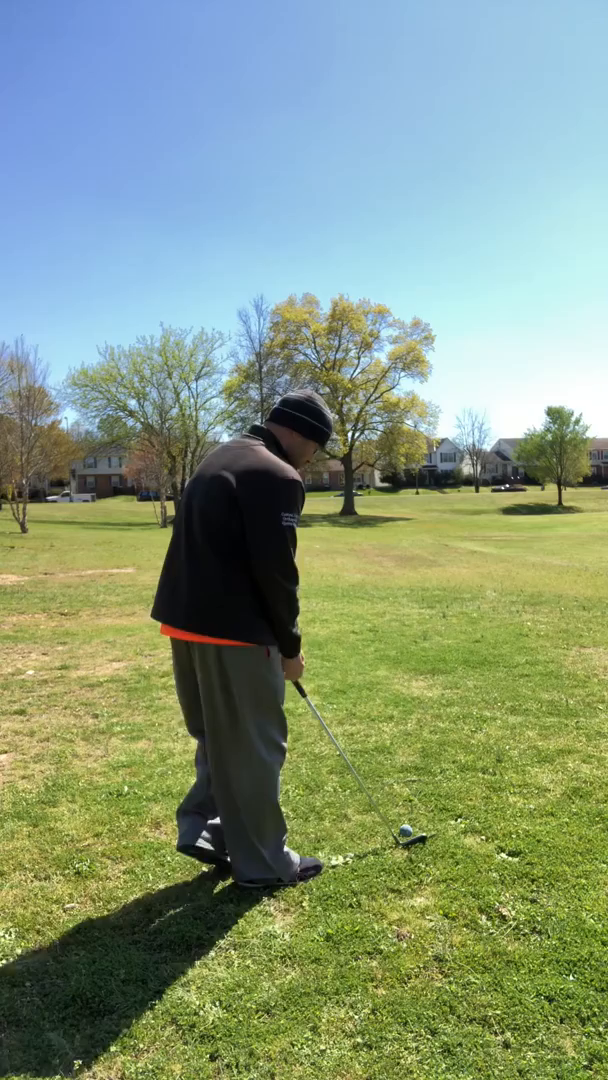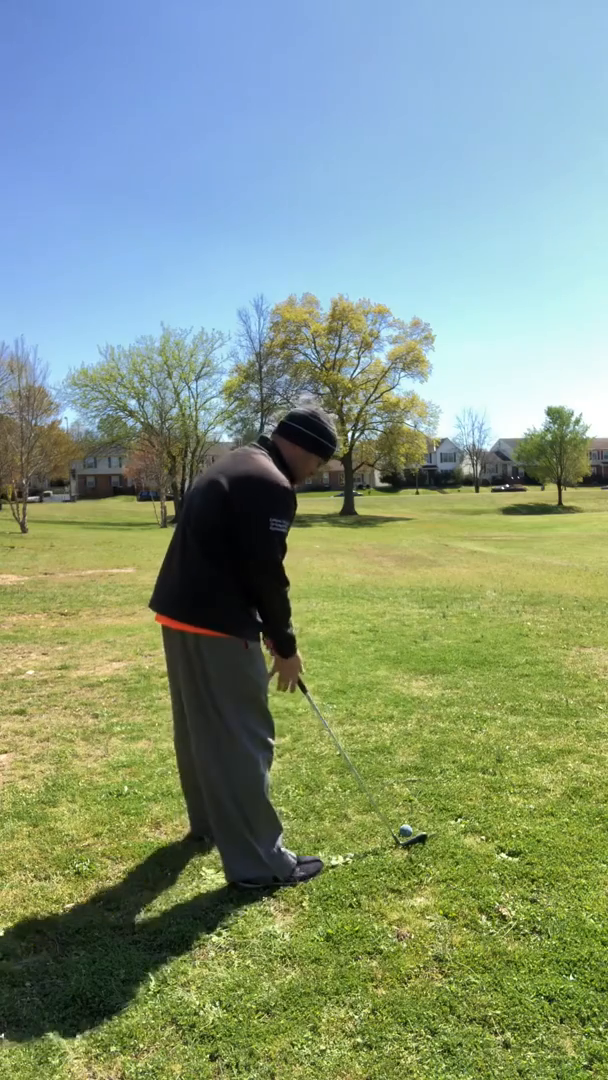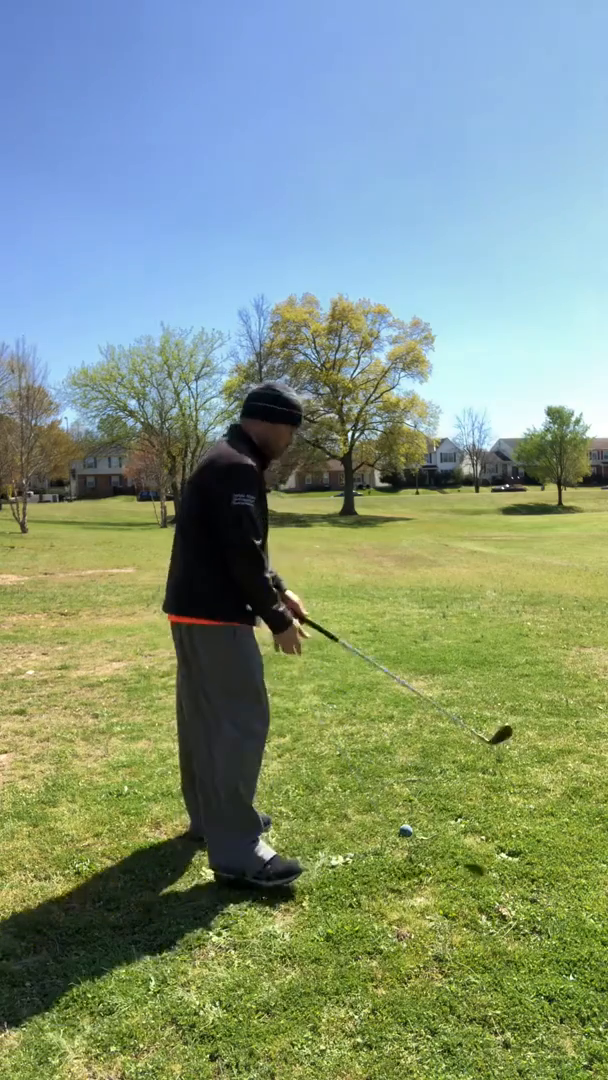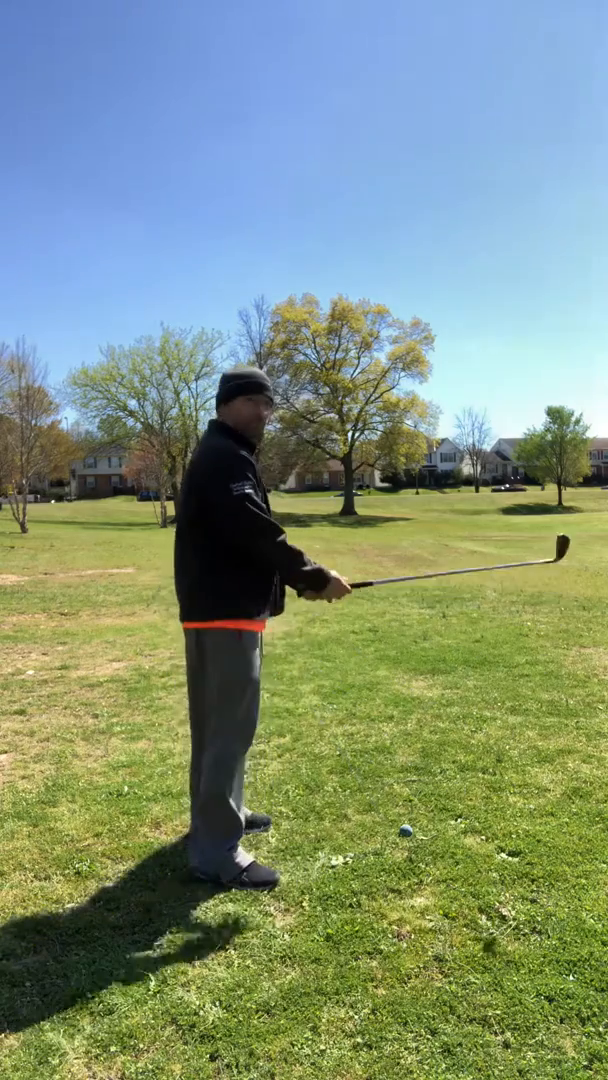
dt=0.3s
person 1, frame 1
left shoulder: (220, 458)
right shoulder: (279, 478)
right elbow: (275, 569)
left wrist: (273, 633)
right wrist: (290, 644)
left hip: (181, 617)
right hip: (228, 626)
left knee: (217, 733)
right knee: (255, 743)
left ankle: (200, 825)
right ankle: (262, 860)
person 1, frame 2
left shoulder: (234, 466)
right shoulder: (271, 485)
right elbow: (265, 570)
left wrist: (269, 629)
right wrist: (286, 645)
left hip: (182, 611)
right hip: (216, 621)
left knee: (201, 727)
right knee: (241, 739)
left ankle: (208, 818)
right ankle: (257, 860)
person 1, frame 3
left shoulder: (226, 463)
right shoulder: (238, 468)
right elbow: (243, 554)
left wrist: (278, 595)
right wrist: (277, 618)
left hip: (196, 606)
right hip: (215, 612)
left knee: (205, 718)
right knee: (241, 721)
left ankle: (211, 815)
right ankle: (236, 845)
person 1, frame 4
left shoulder: (222, 455)
right shoulder: (226, 458)
left elbow: (249, 535)
right elbow: (258, 534)
left wrist: (302, 577)
right wrist: (315, 577)
left hip: (217, 607)
right hip: (226, 612)
left knee: (219, 720)
right knee: (228, 726)
left ankle: (218, 813)
right ankle: (216, 852)
